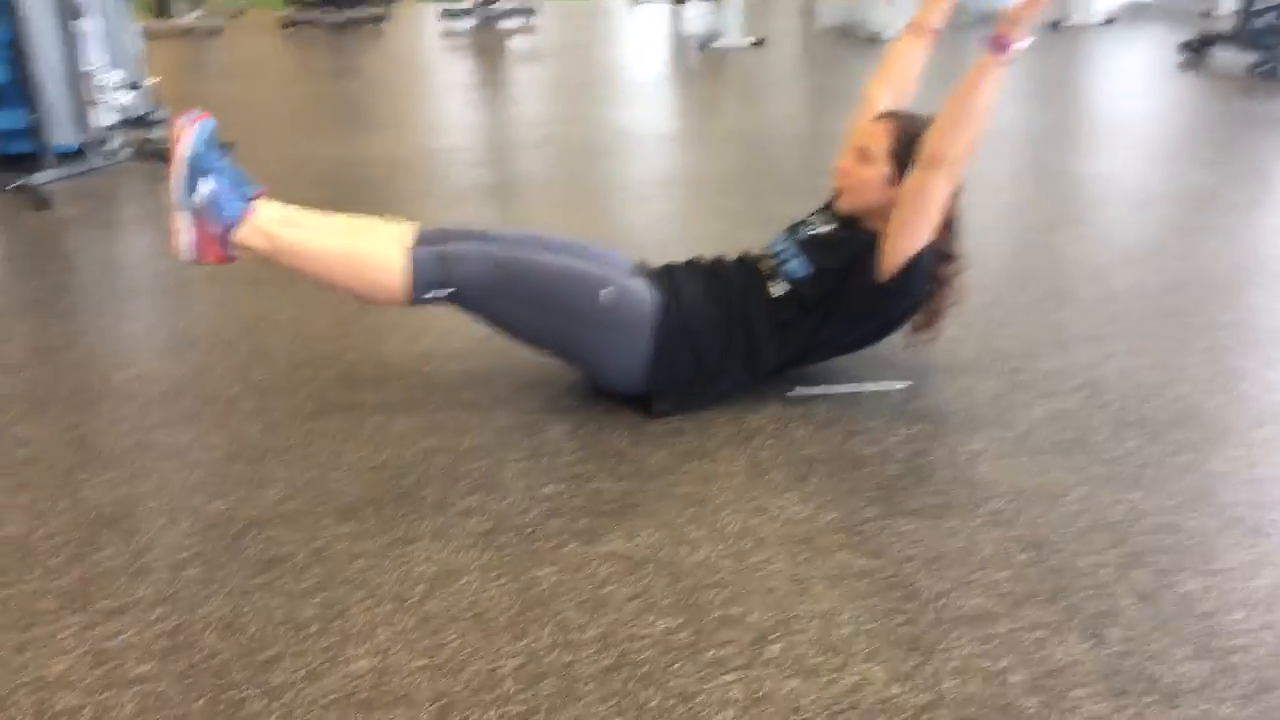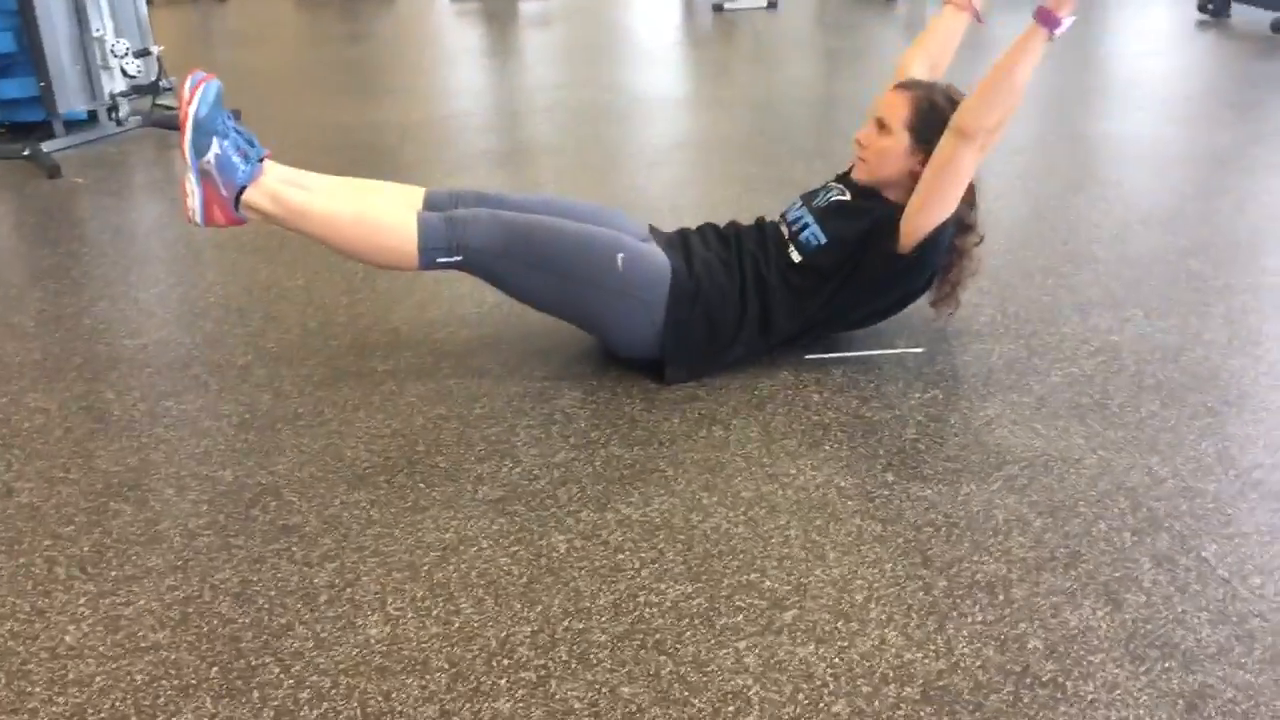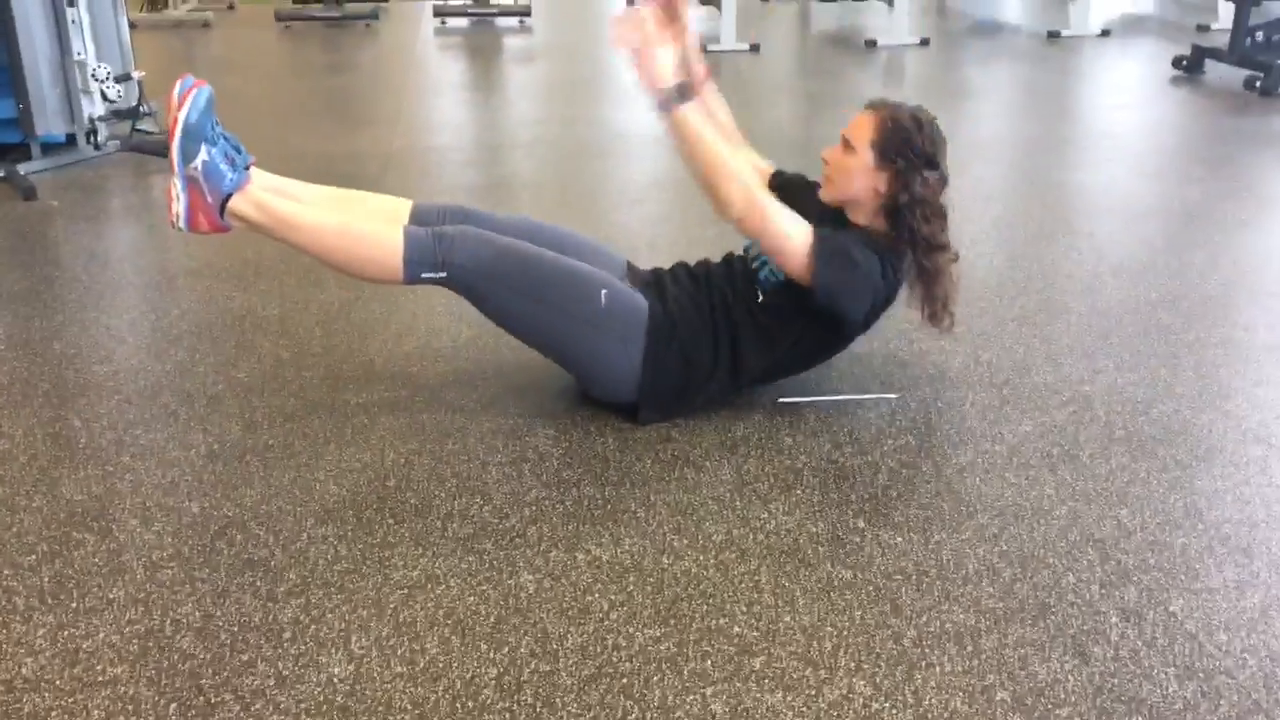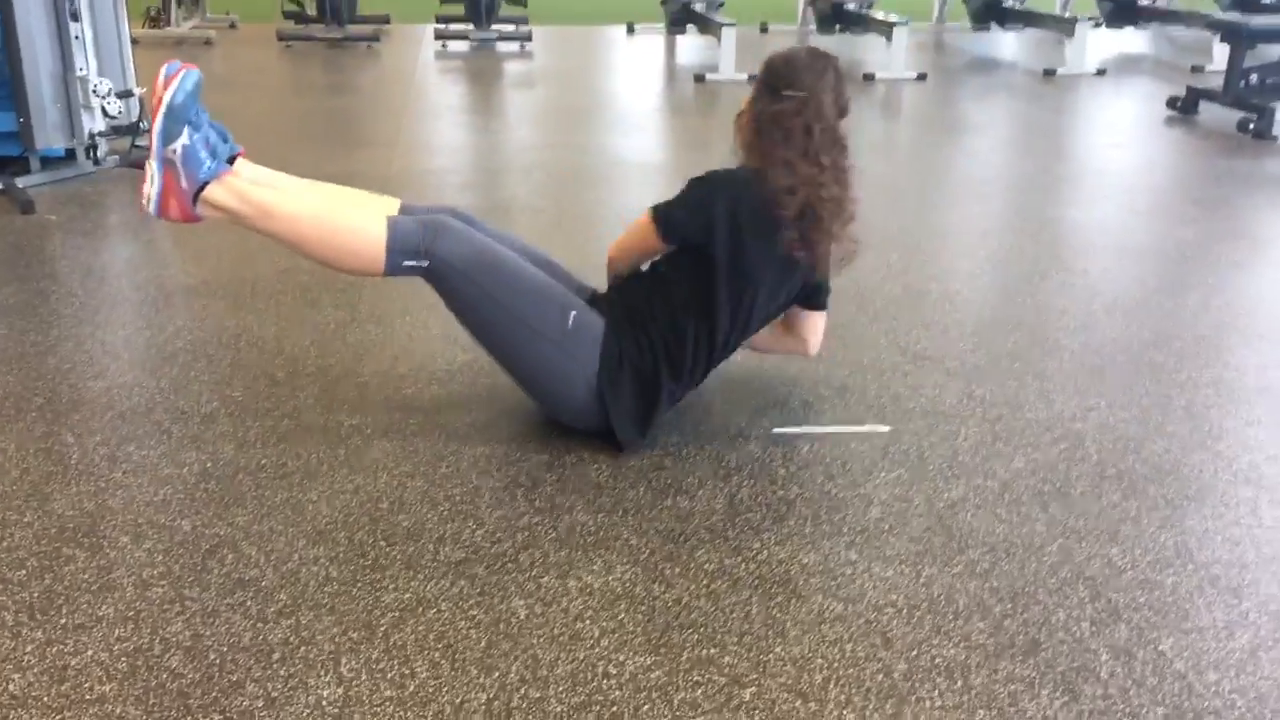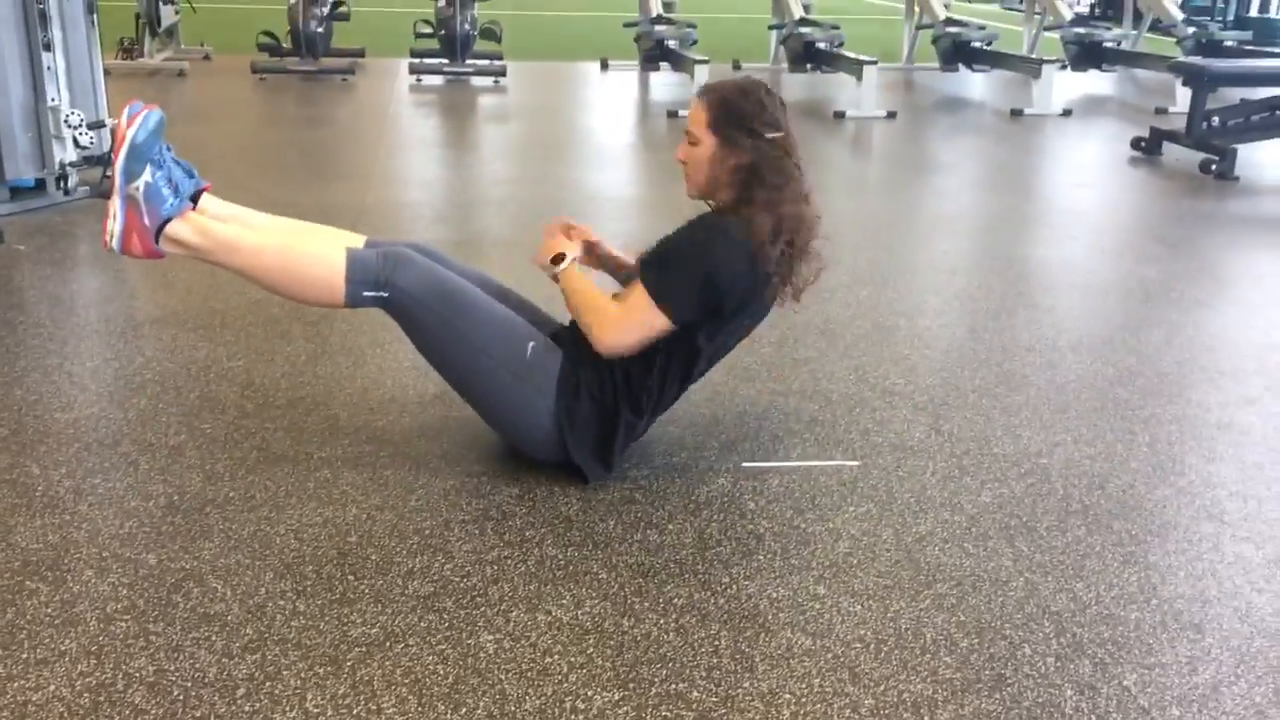
dt=0.4s
person 1, frame 1
left shoulder: (888, 272)
right shoulder: (846, 221)
left elbow: (940, 159)
right elbow: (881, 111)
left hip: (661, 346)
right hip: (653, 294)
left knee: (451, 271)
right knee: (452, 242)
left ankle: (238, 225)
right ankle: (245, 214)
person 1, frame 2
left shoulder: (902, 249)
right shoulder: (863, 189)
left elbow: (969, 134)
right elbow: (916, 84)
left hip: (675, 310)
right hip: (668, 255)
left knee: (464, 236)
right knee: (465, 206)
left ankle: (250, 188)
right ankle: (257, 179)
person 1, frame 3
left shoulder: (862, 274)
right shoulder: (836, 208)
left elbow: (749, 211)
right elbow: (738, 156)
left wrist: (670, 92)
left hip: (648, 354)
right hip: (646, 295)
left knee: (450, 253)
right knee: (453, 220)
left ankle: (232, 199)
right ankle: (244, 184)
person 1, frame 4
left shoulder: (730, 196)
right shoulder: (800, 216)
left elbow: (626, 256)
right elbow: (806, 337)
left hip: (606, 378)
right hip: (612, 336)
left knee: (432, 243)
right knee: (442, 220)
left ankle: (207, 189)
right ankle: (227, 171)
person 1, frame 5
left shoulder: (718, 245)
right shoulder: (757, 239)
left elbow: (610, 331)
left wrist: (565, 264)
right wrist: (602, 255)
left hip: (569, 411)
right hip: (576, 373)
left knee: (393, 275)
right knee: (409, 255)
left ankle: (168, 225)
right ankle: (193, 207)
